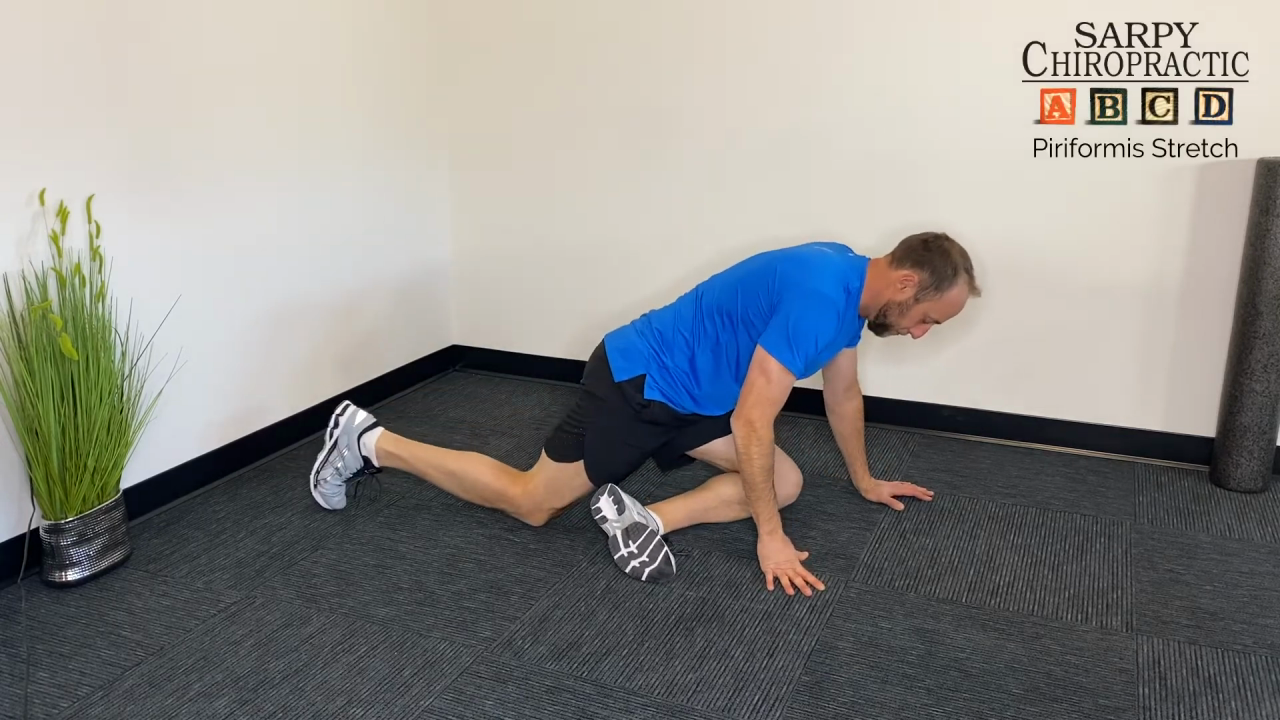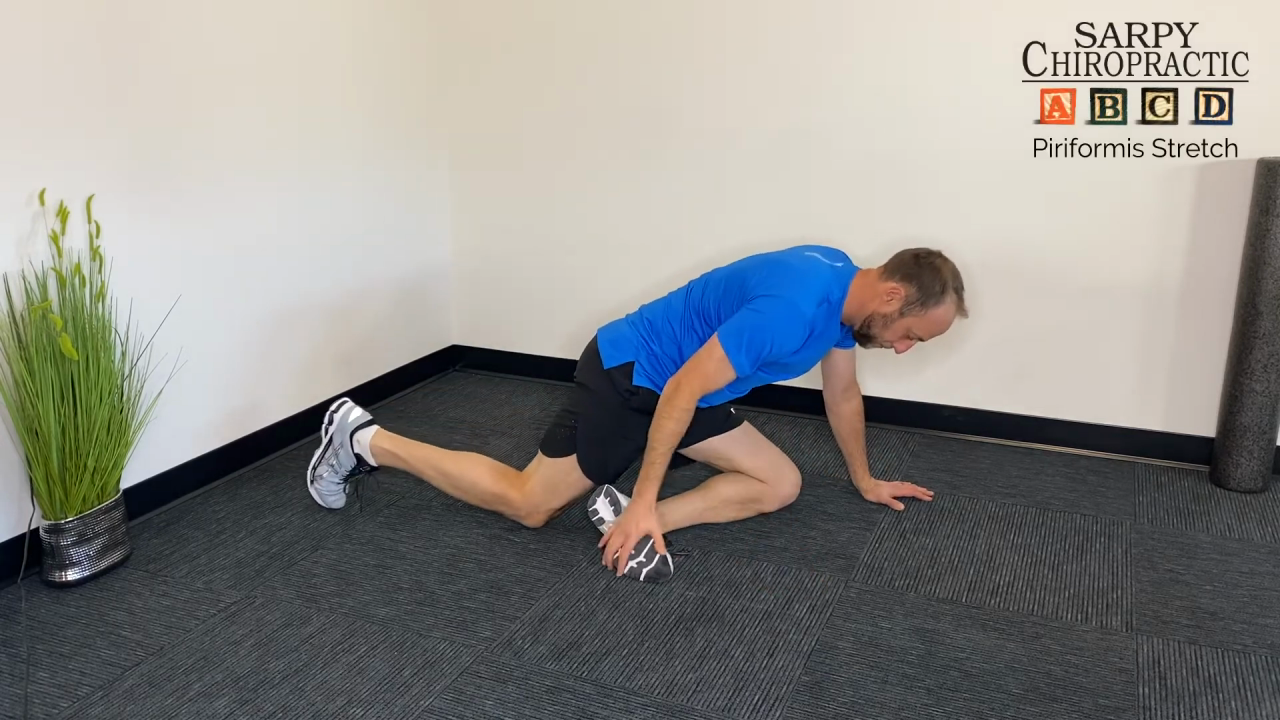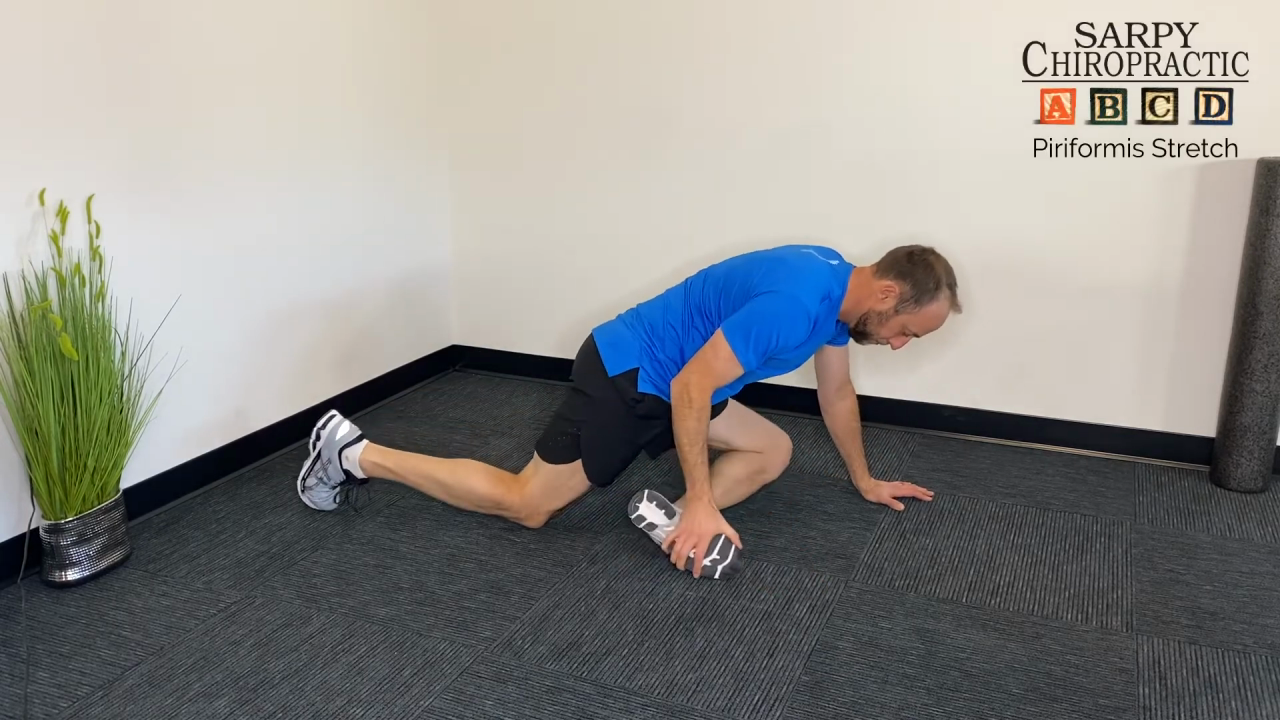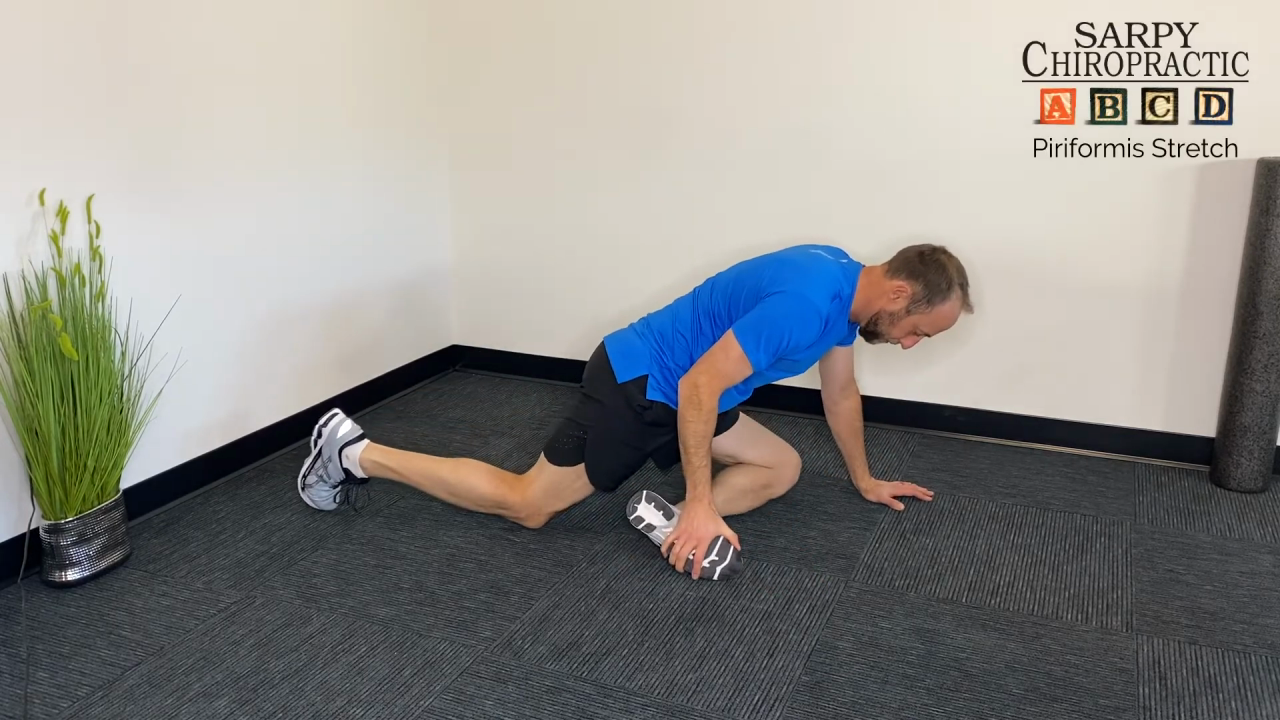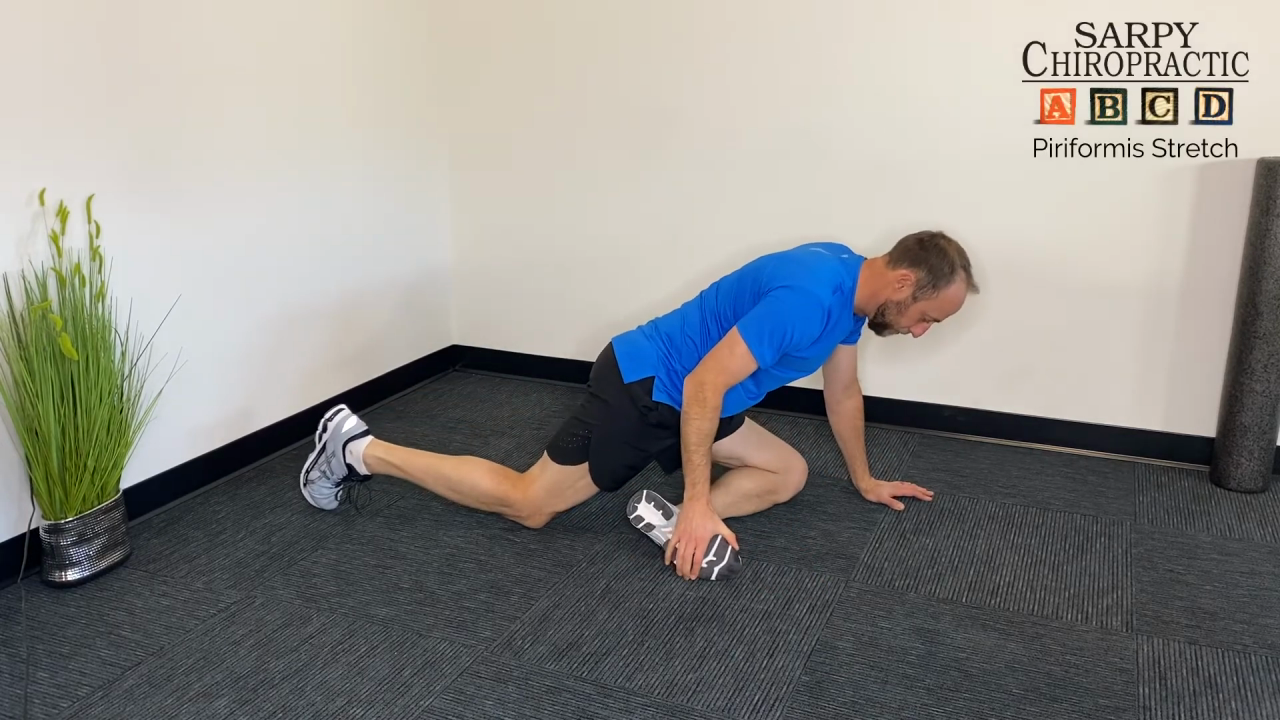
dt=0.5s
person 1, frame 1
left shoulder: (849, 284)
right shoulder: (820, 296)
left elbow: (843, 392)
right elbow: (751, 422)
left wrist: (865, 481)
right wrist: (770, 537)
left hip: (680, 393)
right hip: (636, 382)
left knee: (785, 482)
right knee: (529, 503)
left ankle: (642, 519)
right ankle: (371, 442)
person 1, frame 2
left shoulder: (844, 288)
right shoulder: (792, 308)
left elbow: (842, 394)
right elbow: (680, 392)
left wrist: (864, 481)
right wrist: (643, 501)
left hip: (673, 383)
right hip: (629, 375)
left knee: (780, 485)
right knee: (526, 504)
left ankle: (631, 519)
right ankle: (365, 439)
person 1, frame 3
left shoulder: (838, 285)
right shoulder: (796, 302)
left elbow: (837, 392)
right elbow: (692, 388)
left wrist: (865, 480)
right wrist: (702, 505)
left hip: (663, 380)
right hip: (627, 375)
left knee: (774, 450)
right knee: (526, 505)
left ankle: (671, 519)
right ankle: (357, 453)
person 1, frame 4
left shoulder: (844, 285)
right shoulder: (806, 303)
left elbow: (841, 391)
right elbow: (700, 388)
left wrist: (865, 480)
right wrist: (700, 505)
left hip: (669, 389)
right hip: (637, 385)
left knee: (782, 469)
right knee: (527, 505)
left ankle: (668, 518)
right ankle: (355, 452)
person 1, frame 5
left shoulder: (849, 280)
right shoulder: (810, 297)
left elbow: (843, 390)
right elbow: (705, 386)
left wrist: (865, 481)
right wrist: (699, 505)
left hip: (677, 391)
right hip: (644, 387)
left knee: (789, 474)
right knee: (527, 504)
left ankle: (670, 517)
right ankle: (361, 449)
